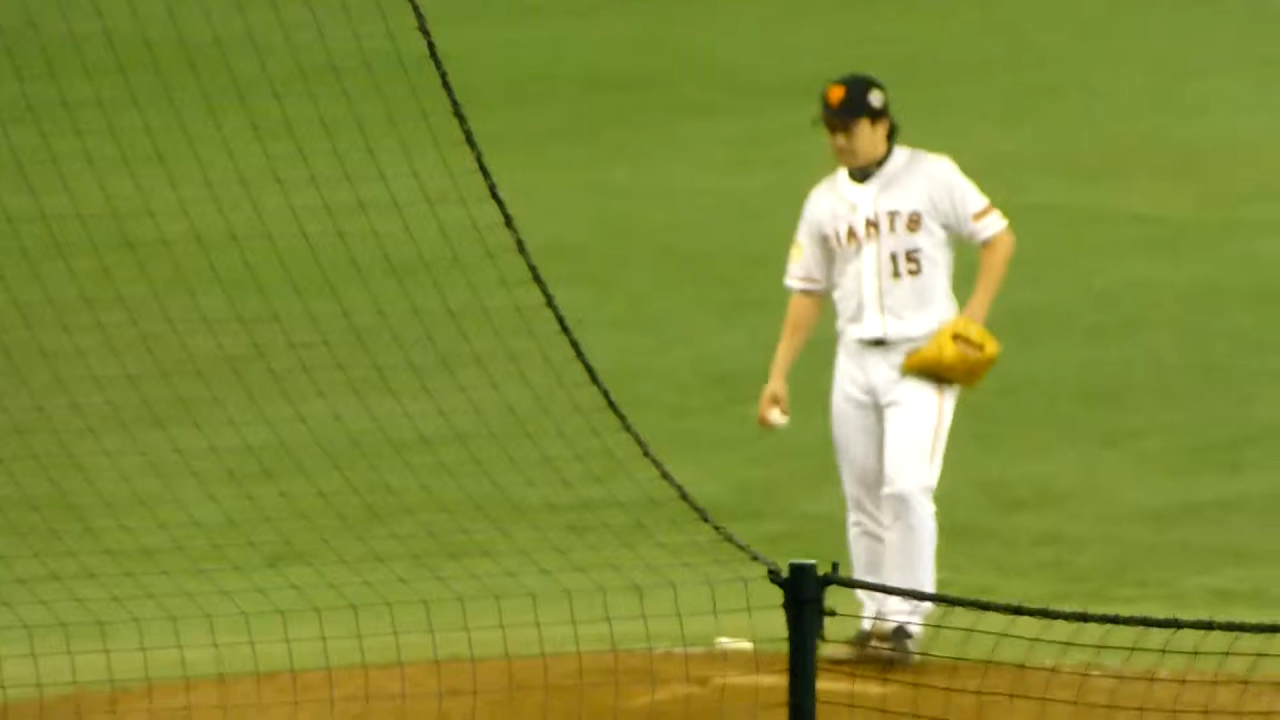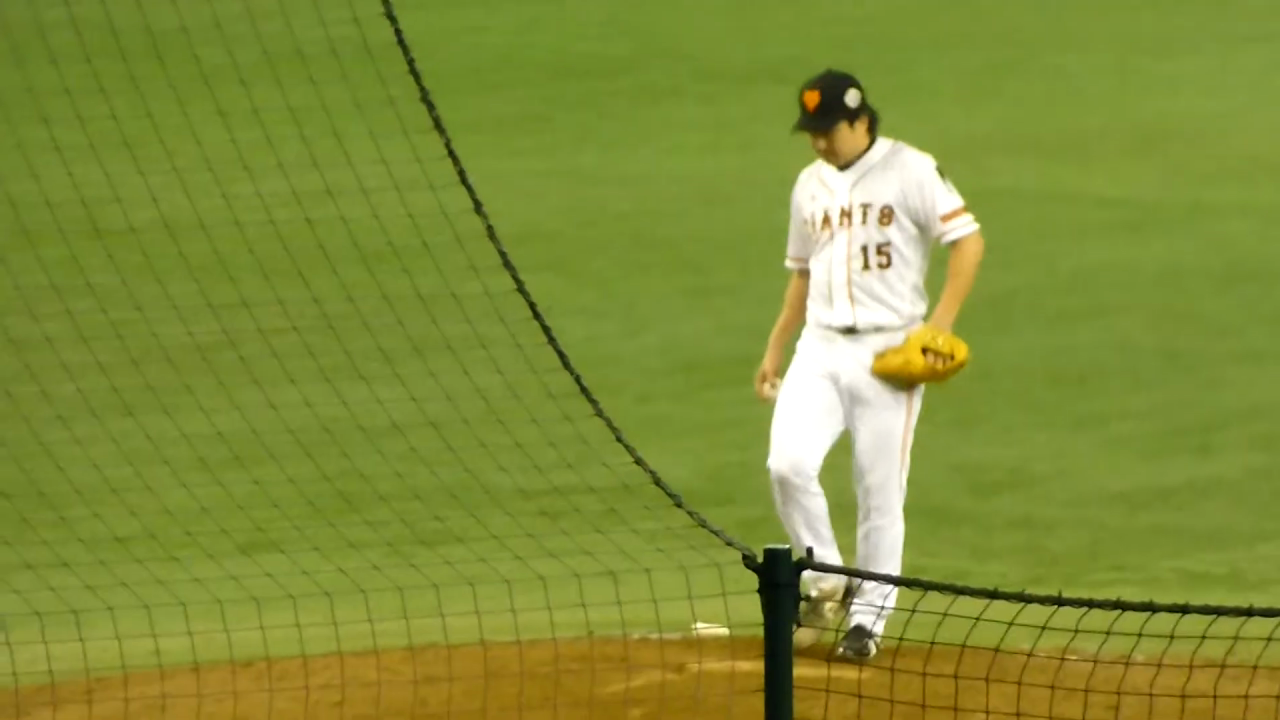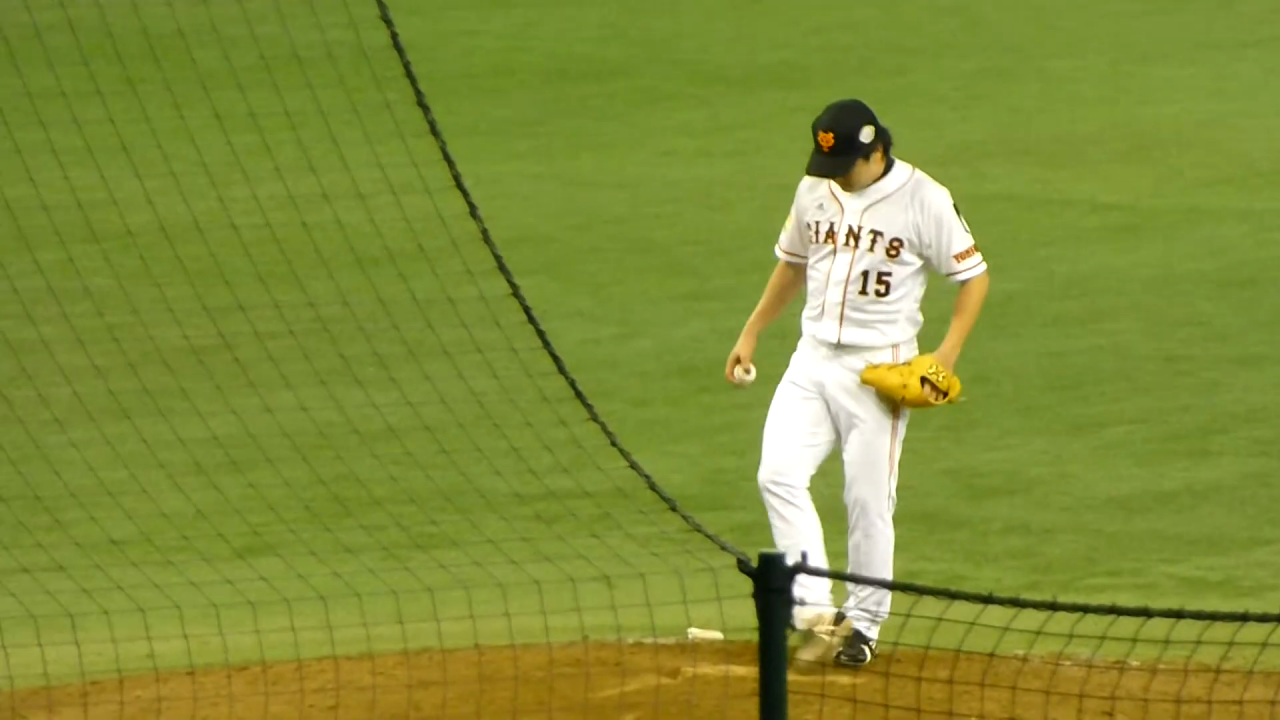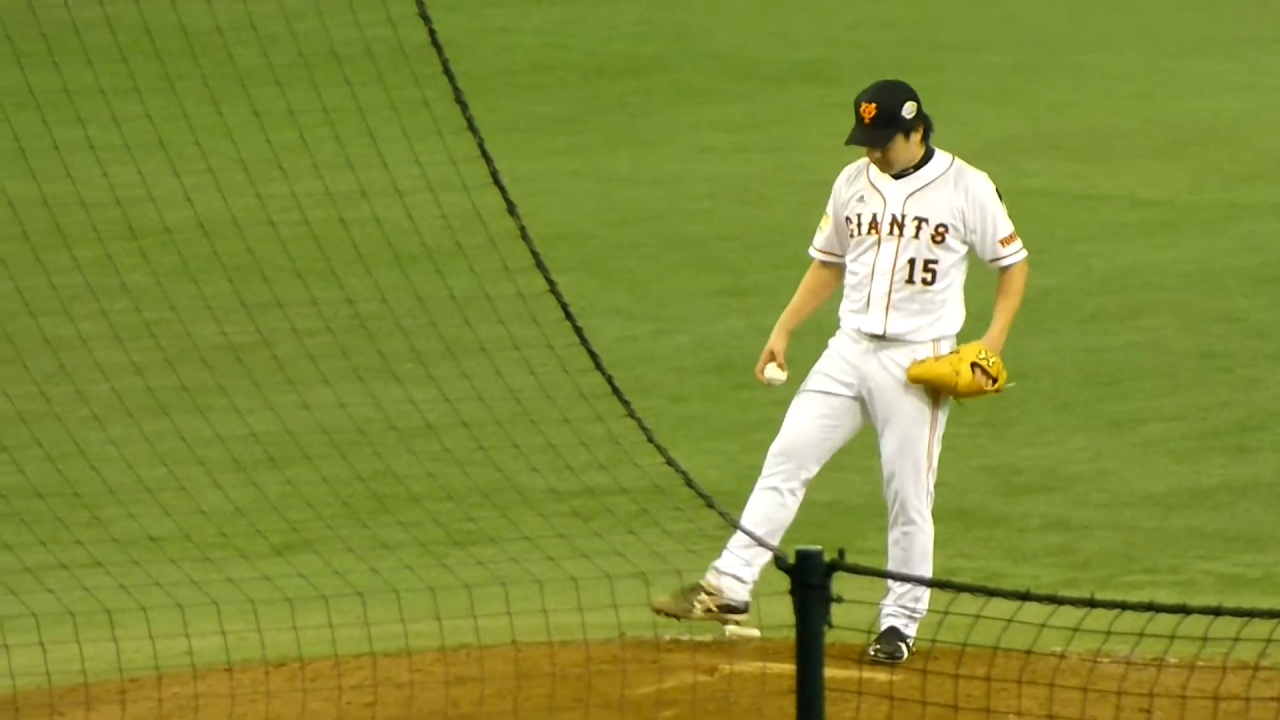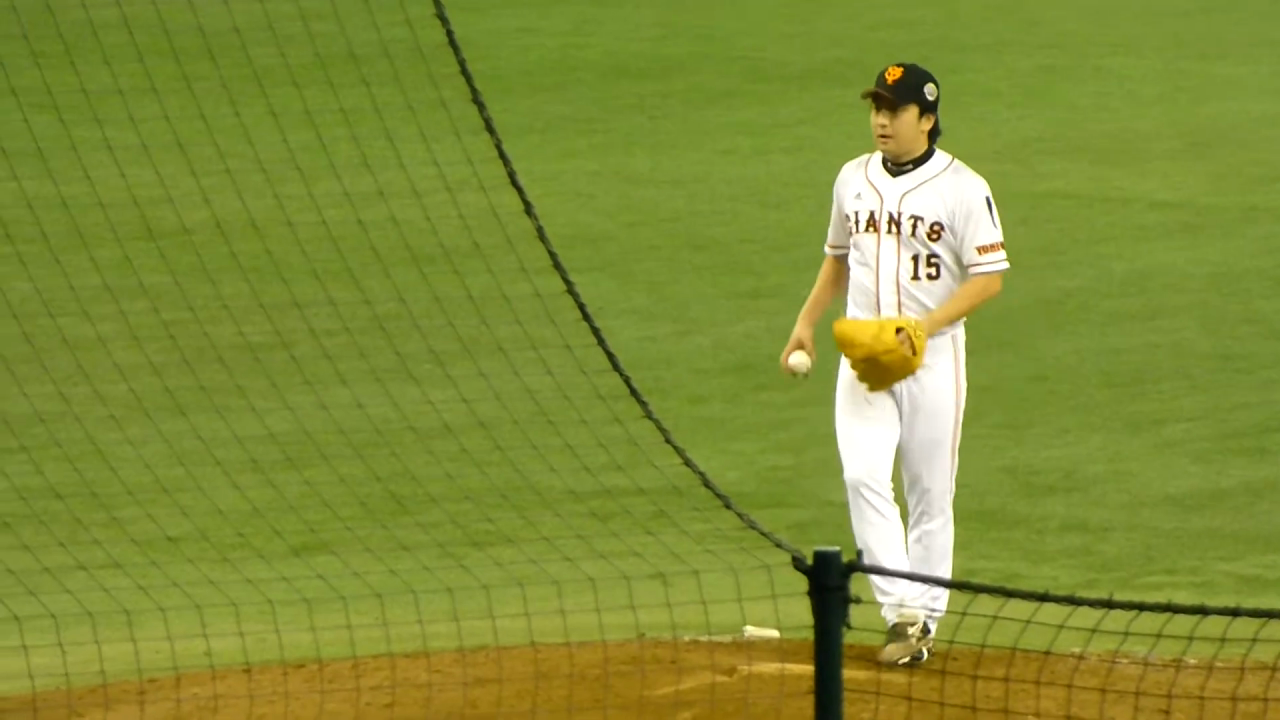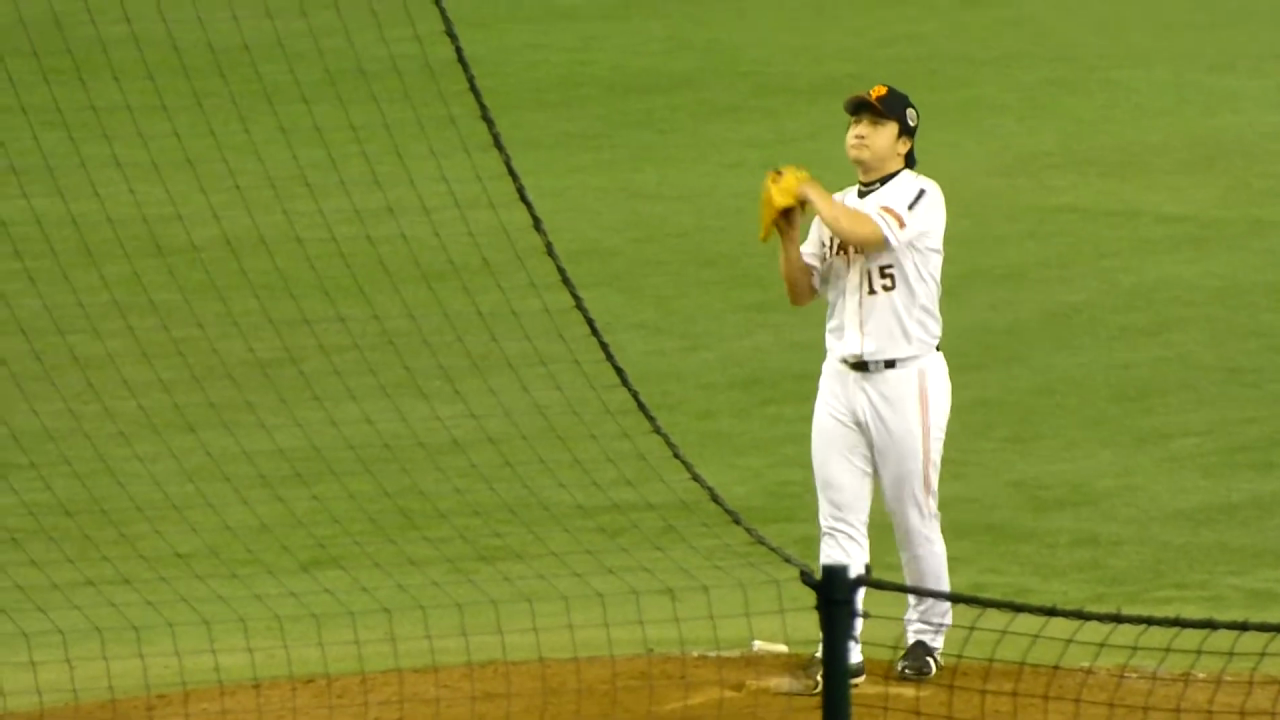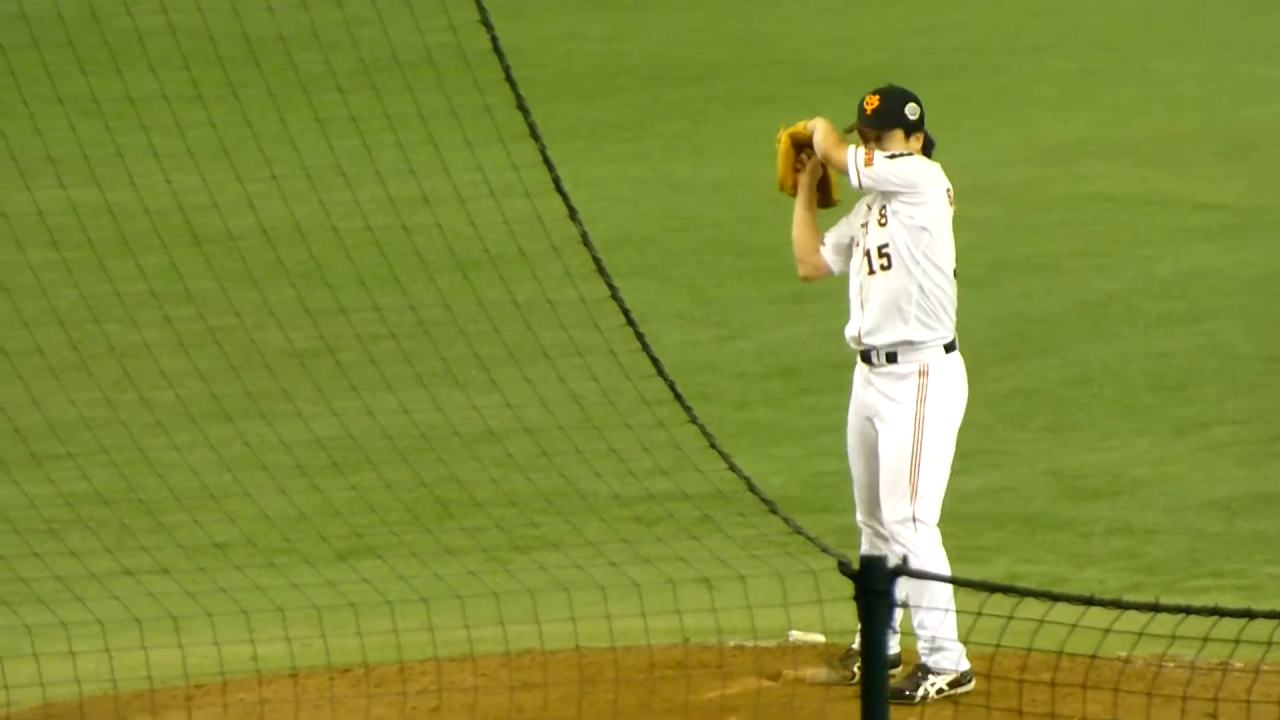
dt=0.5s
person 1, frame 1
left shoulder: (933, 175)
right shoulder: (823, 201)
left elbow: (998, 236)
right elbow: (807, 292)
left wrist: (974, 318)
right wrist: (778, 375)
right hip: (856, 363)
left knee: (907, 485)
right knee: (862, 499)
left ankle: (910, 616)
right ankle: (877, 616)
person 1, frame 2
left shoulder: (910, 169)
right shoulder: (808, 183)
left elbow: (968, 242)
left wrist: (940, 325)
right wrist: (775, 349)
left hip: (889, 351)
right hip: (819, 348)
left knee: (880, 493)
right knee: (788, 465)
left ankle: (868, 617)
right ankle: (825, 584)
person 1, frame 3
left shoulder: (924, 199)
right shoulder: (813, 189)
left elbow: (974, 276)
left wrist: (948, 354)
right wrist: (750, 334)
left hip: (879, 368)
right hip: (812, 360)
left knee: (868, 503)
right knee: (779, 478)
left ankle: (863, 623)
right ankle: (820, 614)
person 1, frame 4
left shoulder: (965, 187)
right shoulder: (852, 180)
left elbow: (1013, 263)
right elbow: (825, 267)
left wrist: (994, 336)
right wrist: (781, 330)
left hip: (916, 363)
right hip: (846, 353)
left knee: (906, 498)
right knee: (785, 463)
left ankle: (898, 622)
right ankle: (726, 588)
person 1, frame 5
left shoulder: (962, 186)
right shoulder: (852, 177)
left elbow: (990, 276)
left wrist: (924, 325)
right wrist: (806, 321)
left hip: (931, 358)
left knee: (929, 496)
right knee: (864, 480)
left ankle: (923, 617)
right ankle: (904, 615)
person 1, frame 6
left shoulder: (921, 194)
right shoulder: (835, 209)
left elbow: (865, 232)
right elbow: (802, 292)
left wrist: (809, 190)
right wrist: (789, 238)
left hip: (908, 381)
right hip: (842, 380)
left knee: (914, 519)
right knee: (839, 523)
left ankle: (926, 636)
right ankle: (842, 652)
person 1, frame 7
left shoulder: (923, 178)
right shoulder: (869, 205)
left elbow: (832, 150)
right elbow: (810, 264)
left wrist: (817, 127)
right wrist: (805, 187)
left hip: (923, 378)
right hip: (870, 375)
left knee: (906, 520)
right knee: (874, 523)
left ankle: (945, 661)
right ankle: (878, 644)
